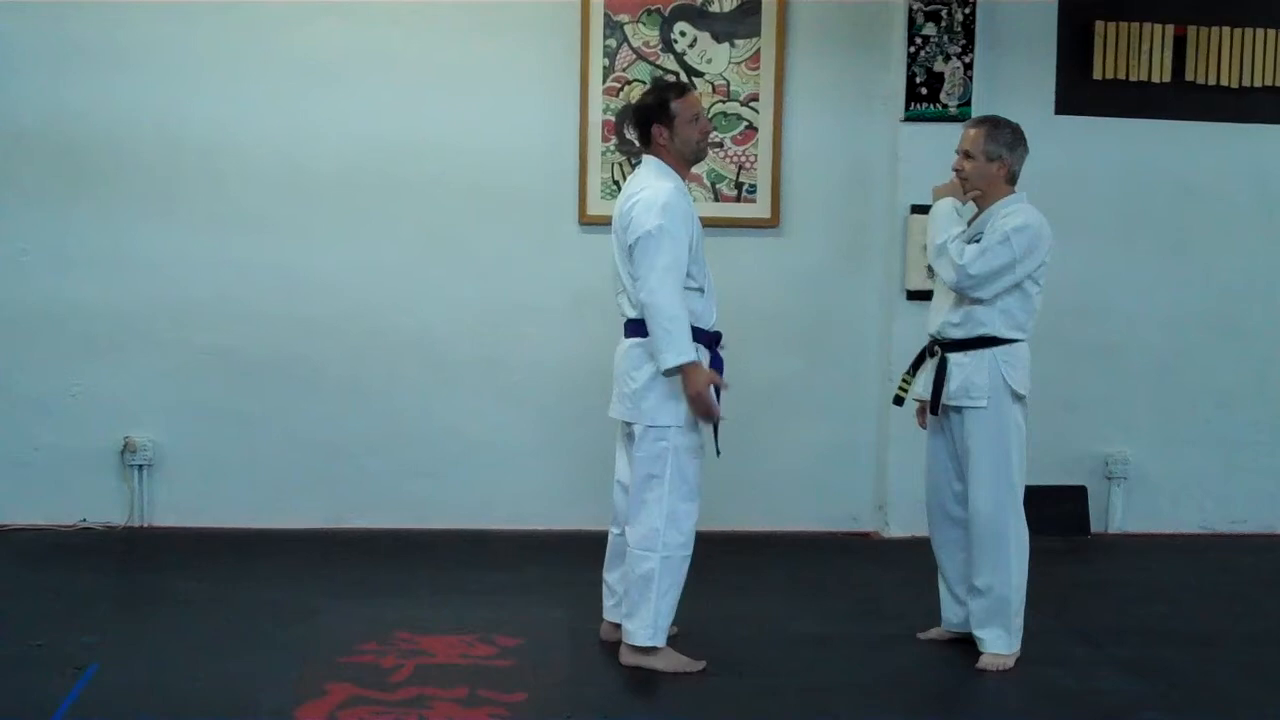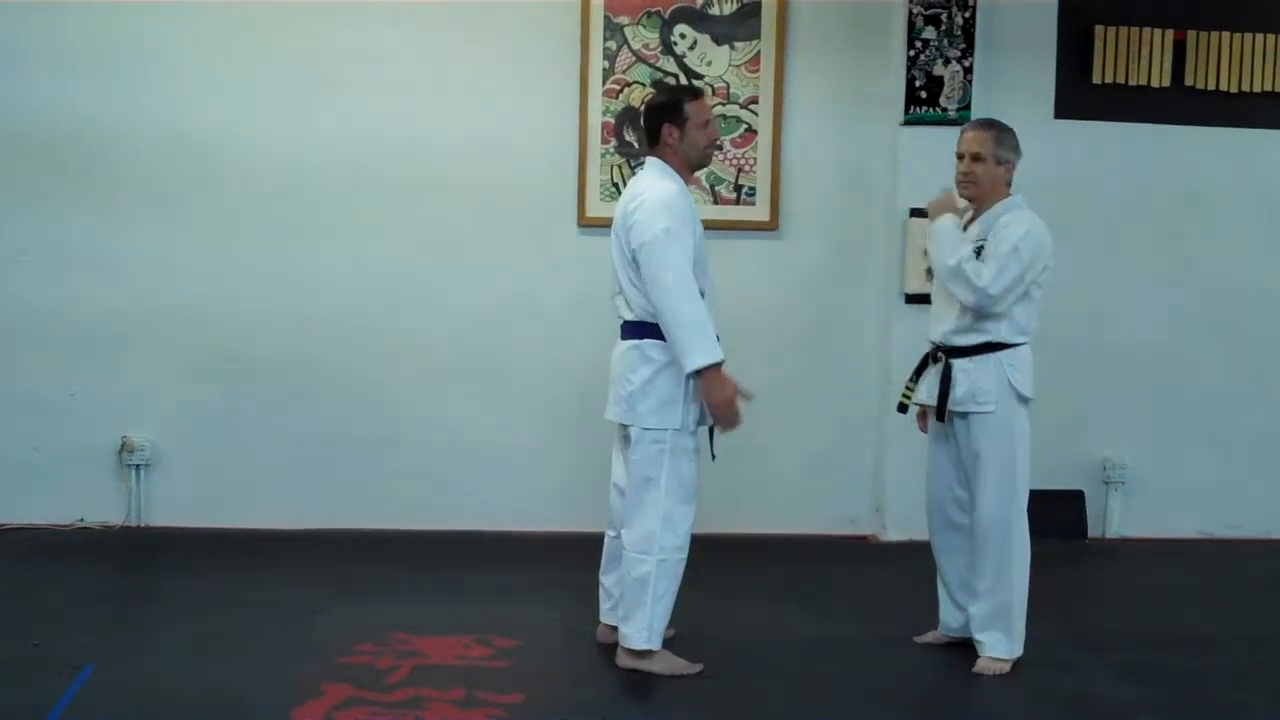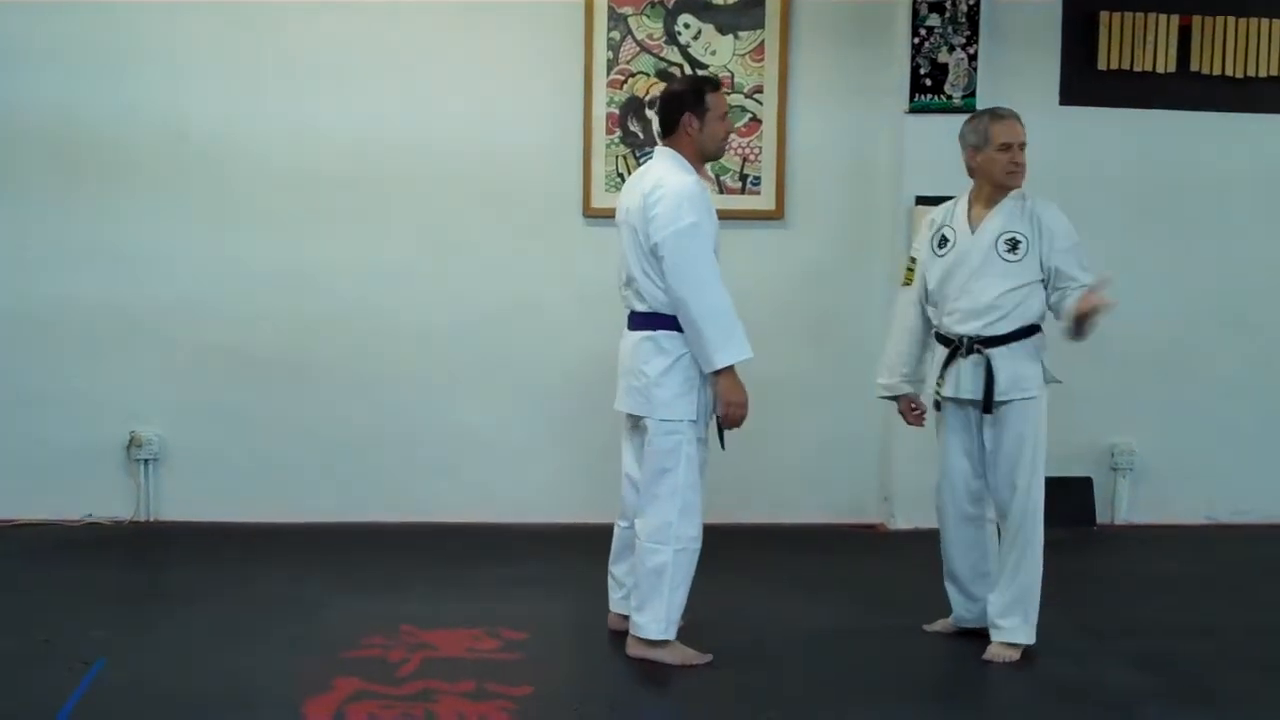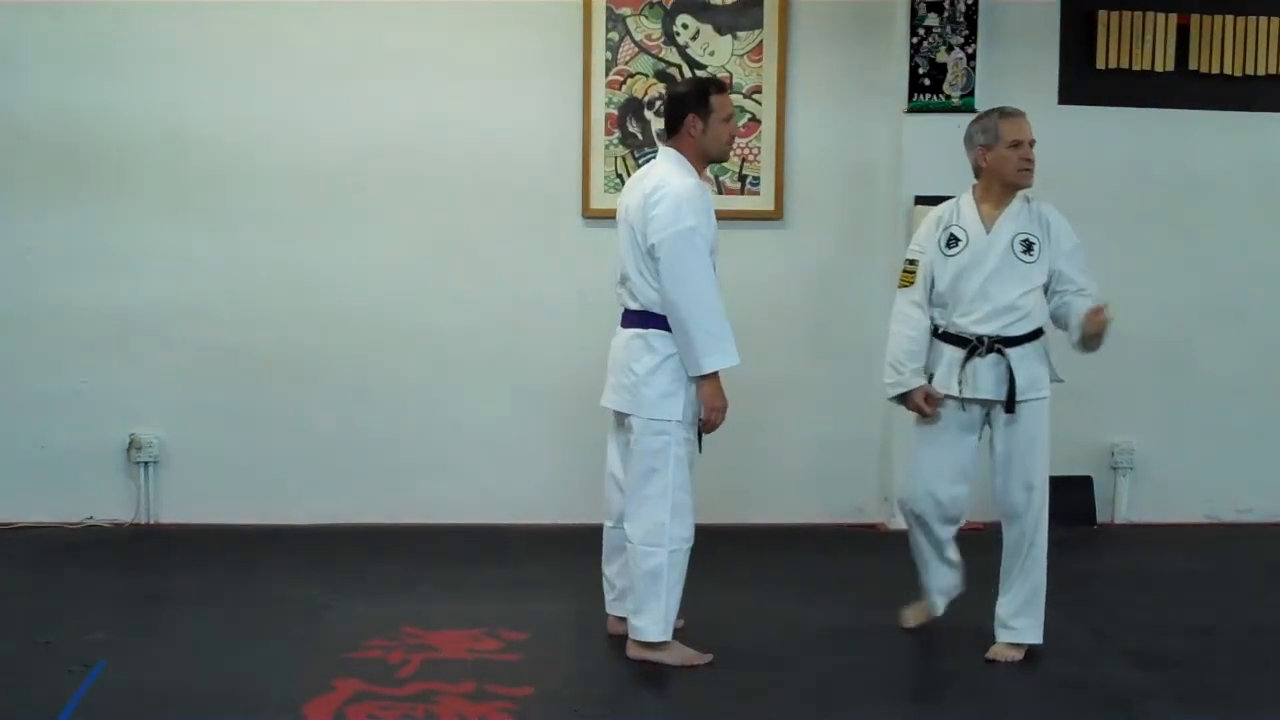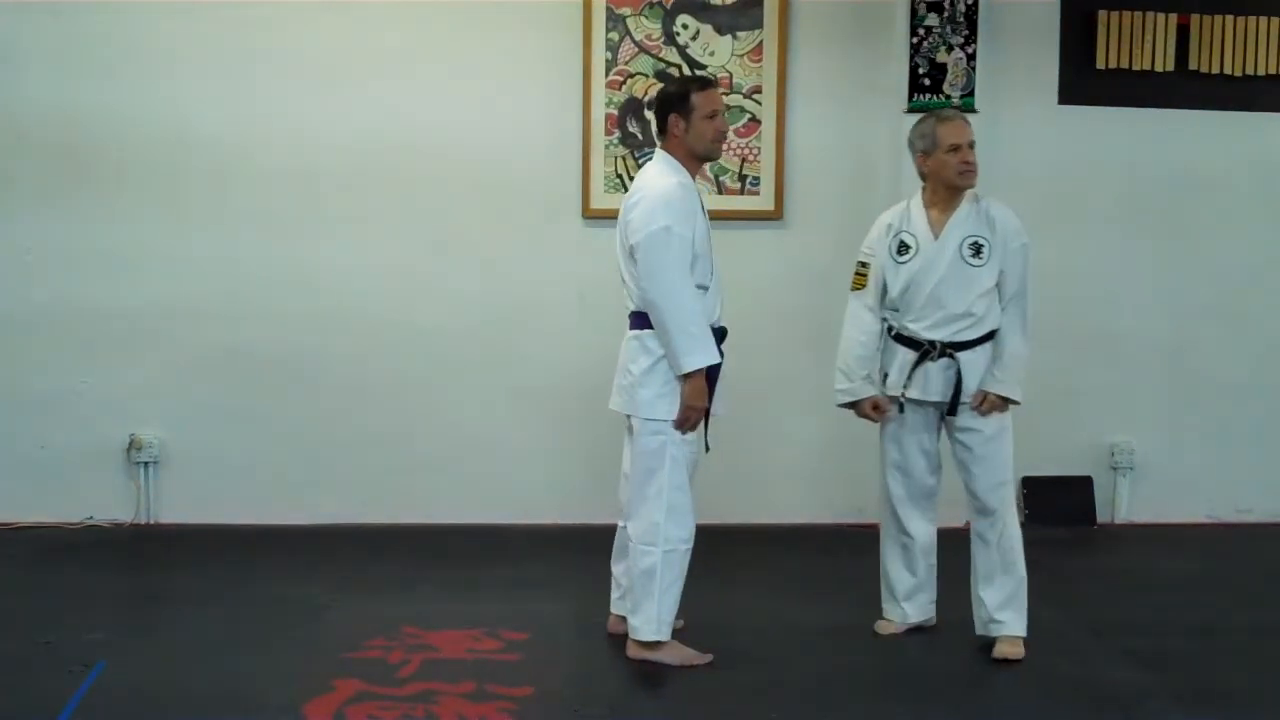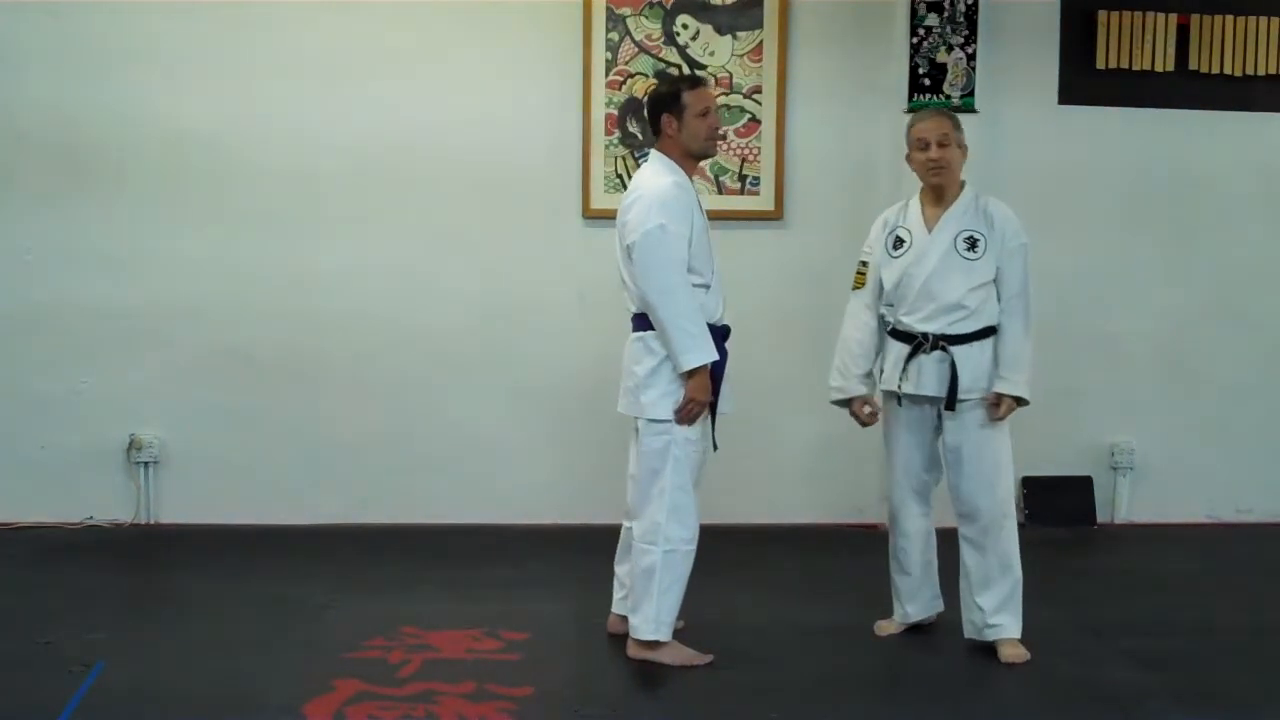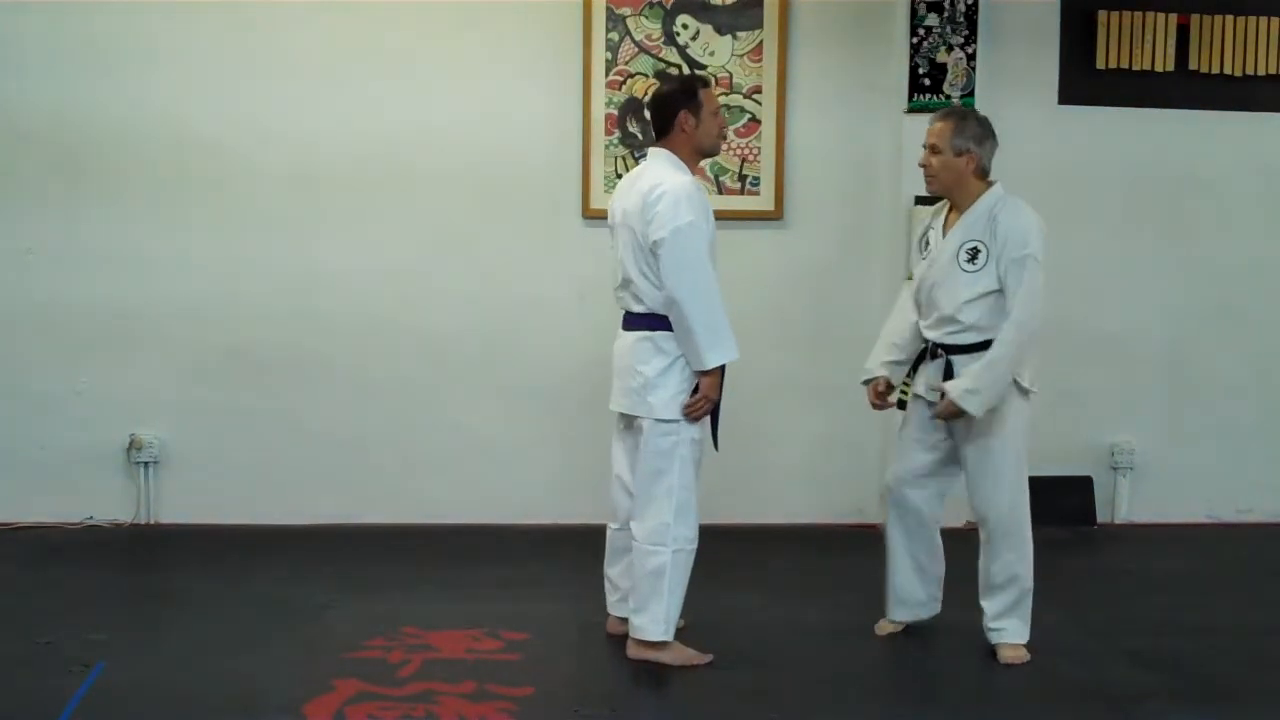
dt=0.5s
person 1, frame 1
left shoulder: (651, 189)
right shoulder: (661, 198)
right elbow: (661, 293)
right wrist: (689, 366)
left hip: (652, 360)
right hip: (663, 365)
left knee: (637, 500)
right knee: (664, 510)
left ankle: (621, 615)
right ankle: (643, 639)
person 1, frame 2
left shoulder: (650, 190)
right shoulder: (665, 199)
right elbow: (674, 293)
right wrist: (710, 369)
left hip: (647, 361)
right hip: (661, 368)
left knee: (634, 502)
right knee: (661, 513)
left ankle: (617, 618)
right ankle: (639, 642)
person 1, frame 3
left shoulder: (644, 181)
right shoulder: (681, 191)
right elbow: (698, 290)
right wrist: (726, 373)
left hip: (647, 347)
right hip: (673, 357)
left knee: (642, 493)
right knee: (671, 504)
left ankle: (626, 606)
right ankle: (651, 632)
person 1, frame 4
left shoulder: (649, 179)
right shoulder: (683, 192)
right elbow: (690, 294)
right wrist: (711, 377)
left hip: (640, 350)
right hip: (663, 360)
left knee: (631, 496)
right knee: (661, 505)
left ankle: (625, 608)
right ankle: (649, 634)
person 1, frame 5
left shoulder: (668, 185)
right shoulder: (666, 193)
right elbow: (669, 294)
left wrist: (692, 369)
right wrist: (694, 375)
left hip: (661, 359)
right hip: (667, 363)
left knee: (645, 496)
right knee: (664, 505)
left ankle: (628, 609)
right ankle: (648, 634)
person 1, frame 6
left shoulder: (667, 186)
right shoulder: (661, 193)
right elbow: (666, 291)
left wrist: (693, 364)
right wrist: (697, 370)
left hip: (666, 358)
right hip: (671, 362)
left knee: (652, 496)
right knee: (669, 505)
left ankle: (629, 608)
right ankle: (648, 634)
person 1, frame 7
left shoulder: (636, 182)
right shoulder: (679, 191)
right elbow: (690, 289)
right wrist: (711, 368)
left hip: (640, 348)
right hip: (669, 357)
left knee: (635, 493)
right knee: (667, 504)
left ankle: (625, 609)
right ankle: (650, 634)
person 2, frame 1
left shoulder: (1023, 224)
right shoulder: (975, 220)
left elbow: (964, 274)
left wrist: (945, 208)
right wrist: (930, 382)
left hip: (989, 379)
right hip: (951, 375)
left knee: (993, 509)
right knee: (946, 504)
left ankle: (1000, 632)
right ankle: (962, 615)
person 2, frame 2
left shoulder: (1022, 227)
right shoulder: (966, 226)
left elbow: (980, 295)
left wrist: (946, 225)
right wrist: (929, 387)
left hip: (993, 385)
right hip: (950, 382)
left knee: (996, 515)
right knee: (948, 510)
left ankle: (999, 638)
right ankle: (960, 619)
person 2, frame 3
left shoulder: (1043, 219)
right shoulder: (940, 221)
left elbow: (1073, 287)
right elbow: (914, 307)
left wrist: (1080, 309)
right wrist: (901, 382)
left hip: (1014, 376)
right hip: (954, 375)
left knee: (1017, 503)
right knee: (957, 502)
left ankle: (1012, 625)
right ankle: (970, 608)
person 2, frame 4
left shoulder: (1047, 223)
right shoulder: (939, 222)
left elbow: (1071, 294)
right elbow: (912, 305)
left wrist: (1088, 322)
right wrist: (907, 378)
left hip: (1021, 377)
right hip: (951, 372)
left knee: (1022, 504)
right knee: (927, 495)
left ankle: (1017, 627)
right ankle: (939, 585)
person 2, frame 5
left shoulder: (1000, 222)
right shoulder: (891, 226)
left elbow: (1014, 309)
right elbow: (865, 311)
left wrist: (1005, 383)
right wrist: (859, 386)
left hip: (976, 376)
right hip: (908, 375)
left knee: (992, 498)
right knee: (906, 497)
left ankle: (1004, 622)
right ankle: (909, 606)
person 2, frame 6
left shoulder: (996, 219)
right shoulder: (889, 224)
left elbow: (1016, 310)
right elbow: (864, 309)
left wrist: (1012, 383)
right wrist: (852, 383)
left hip: (973, 375)
right hip: (906, 374)
left knee: (986, 502)
right knee: (907, 497)
left ankle: (998, 624)
right ankle: (914, 605)
person 2, frame 7
left shoulder: (1015, 222)
right shoulder: (935, 221)
left elbow: (1021, 320)
right elbow: (912, 303)
left wrist: (969, 392)
right wrist: (884, 367)
left hip: (987, 383)
right hip: (930, 378)
left knee: (1000, 510)
right knee: (906, 490)
left ankle: (1007, 627)
right ankle: (912, 603)
